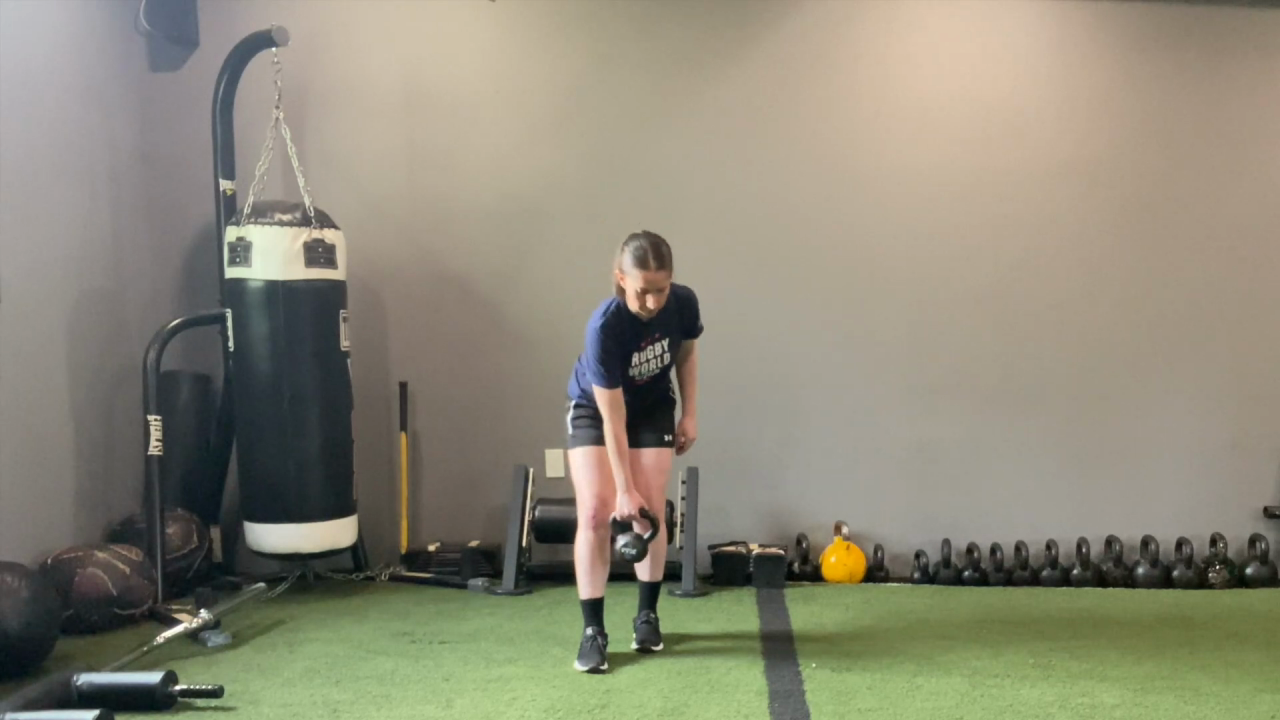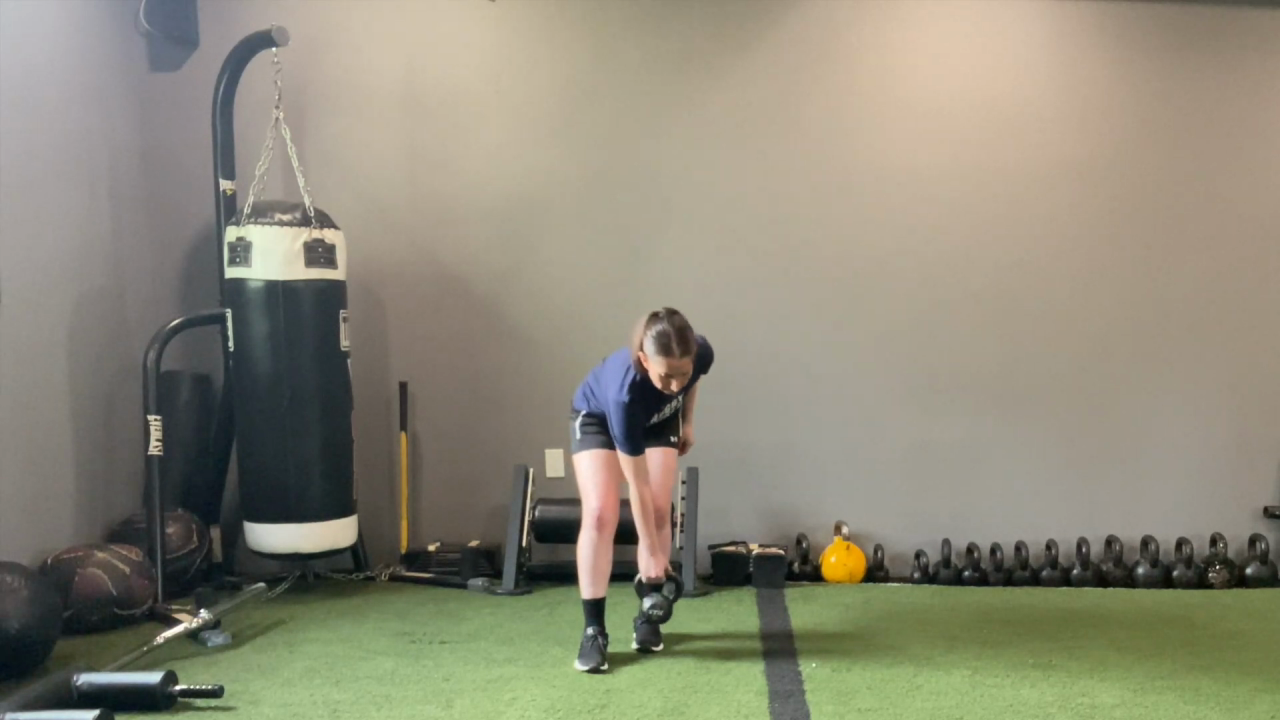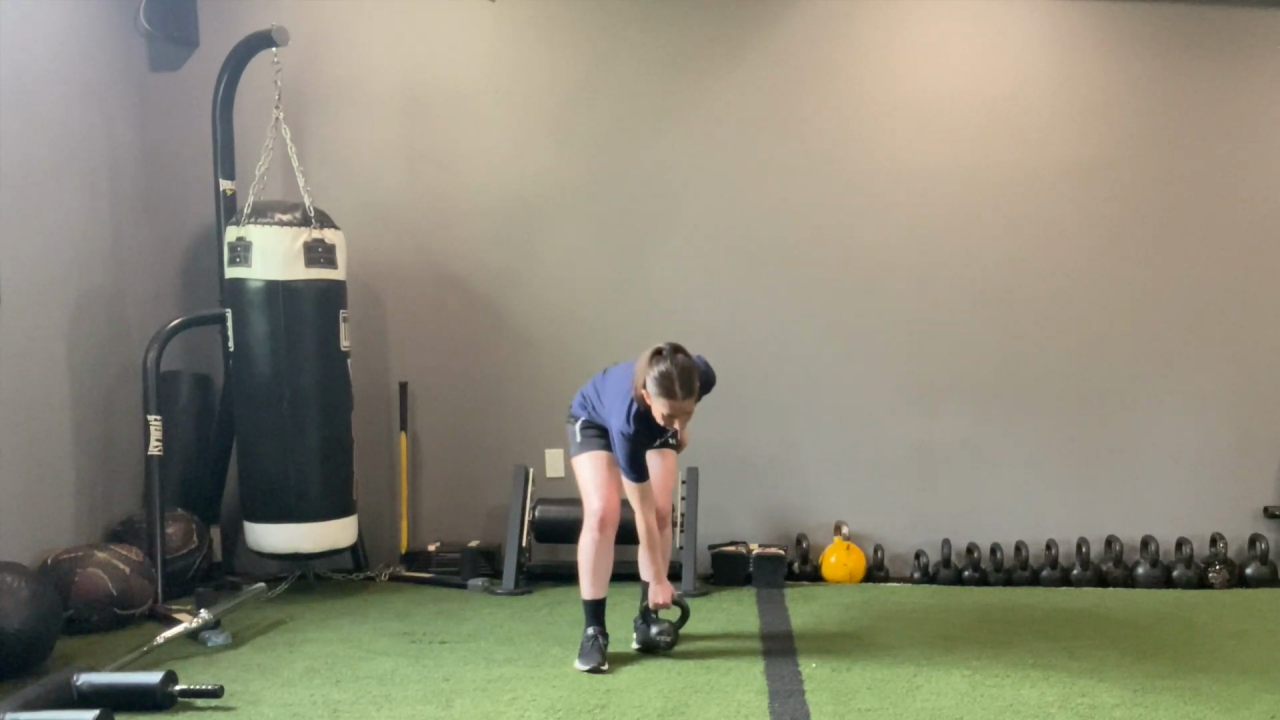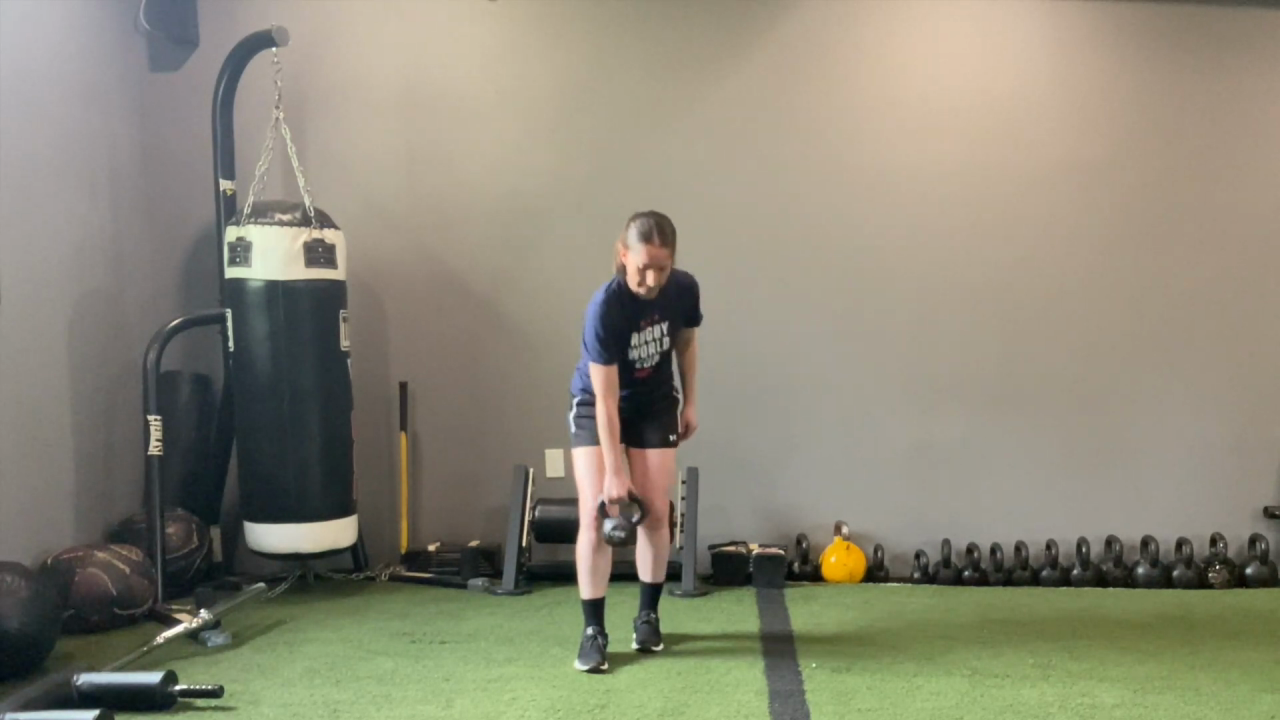
dt=1s
person 1, frame 1
left shoulder: (684, 302)
right shoulder: (604, 326)
left elbow: (686, 354)
right elbow: (613, 419)
left wrist: (689, 414)
right wrist: (624, 489)
left hip: (654, 407)
right hip: (592, 408)
left knee: (652, 511)
right knee: (596, 512)
left ankle: (647, 615)
right ankle: (593, 630)
person 1, frame 2
left shoulder: (701, 353)
right shoulder: (625, 392)
right elbow: (638, 486)
left wrist: (686, 422)
right wrist: (650, 552)
left hip: (657, 422)
right hip: (597, 417)
left knee: (660, 509)
right knee: (600, 513)
left ankle: (648, 616)
right ankle: (593, 630)
person 1, frame 3
left shoulder: (701, 377)
right shoulder: (629, 418)
right elbow: (643, 514)
left wrist: (680, 429)
right wrist: (658, 580)
left hip: (653, 428)
right hip: (594, 421)
left knee: (663, 510)
right knee: (602, 513)
right ankle: (594, 631)
person 1, frame 4
left shoulder: (684, 288)
right shoulder: (605, 306)
right elbow: (607, 400)
left wrist: (689, 402)
right wrist: (613, 472)
left hip: (656, 404)
right hip: (595, 404)
left knee: (655, 510)
right knee: (598, 513)
left ankle: (648, 615)
right ankle: (593, 630)
